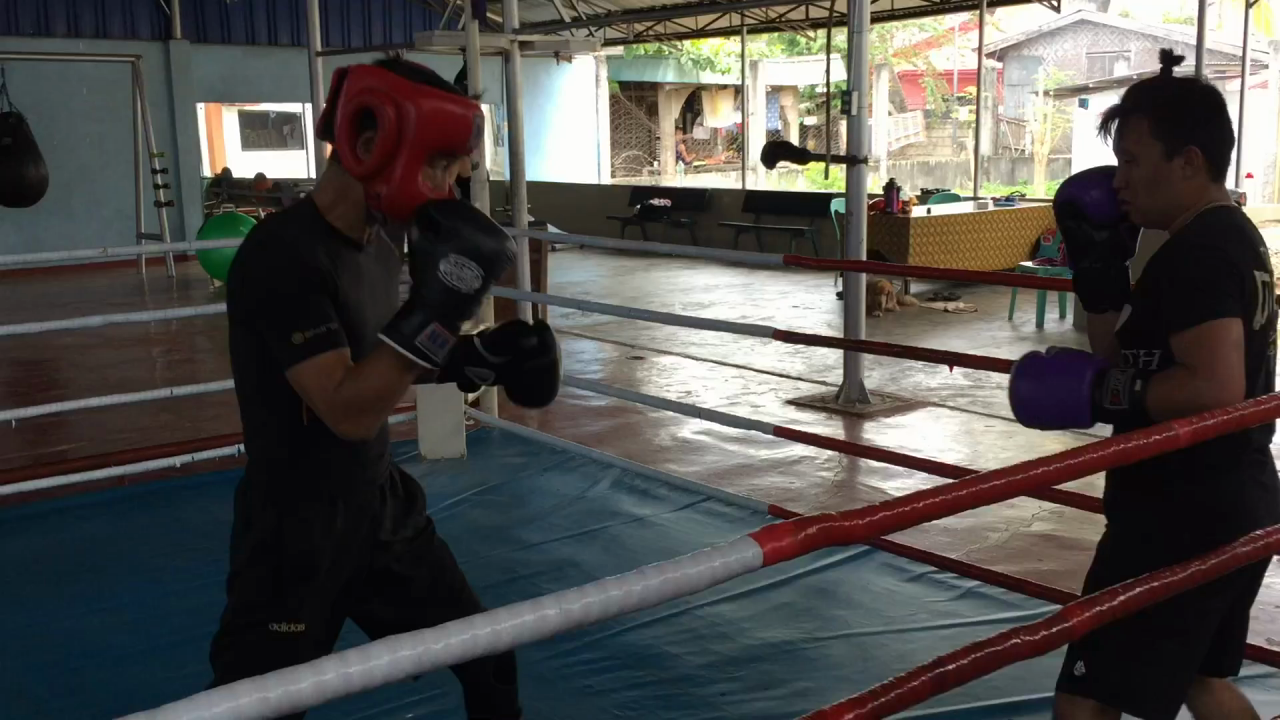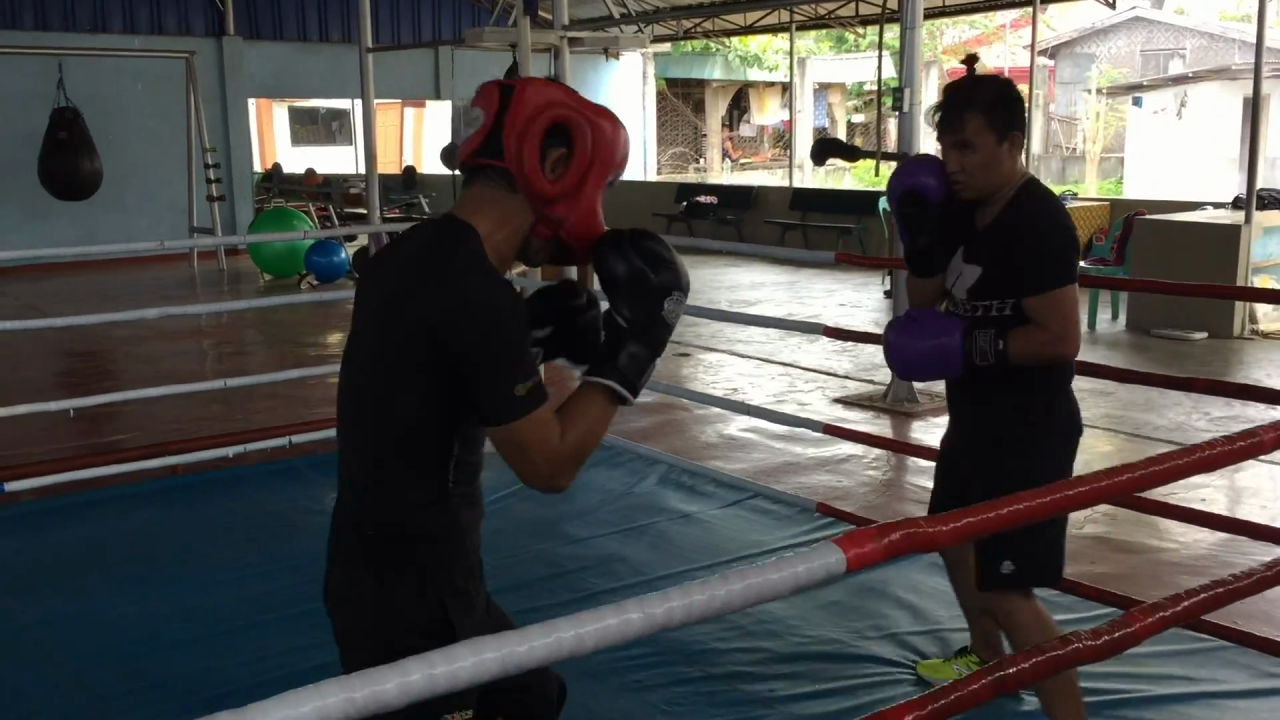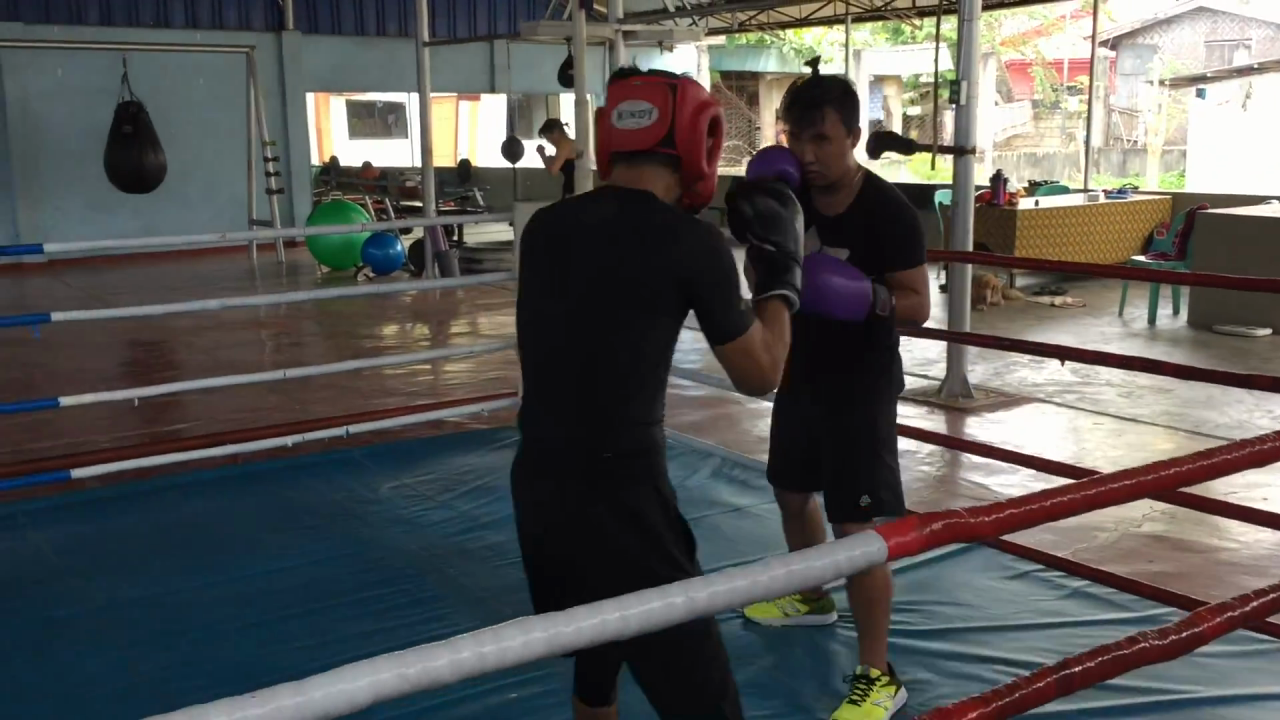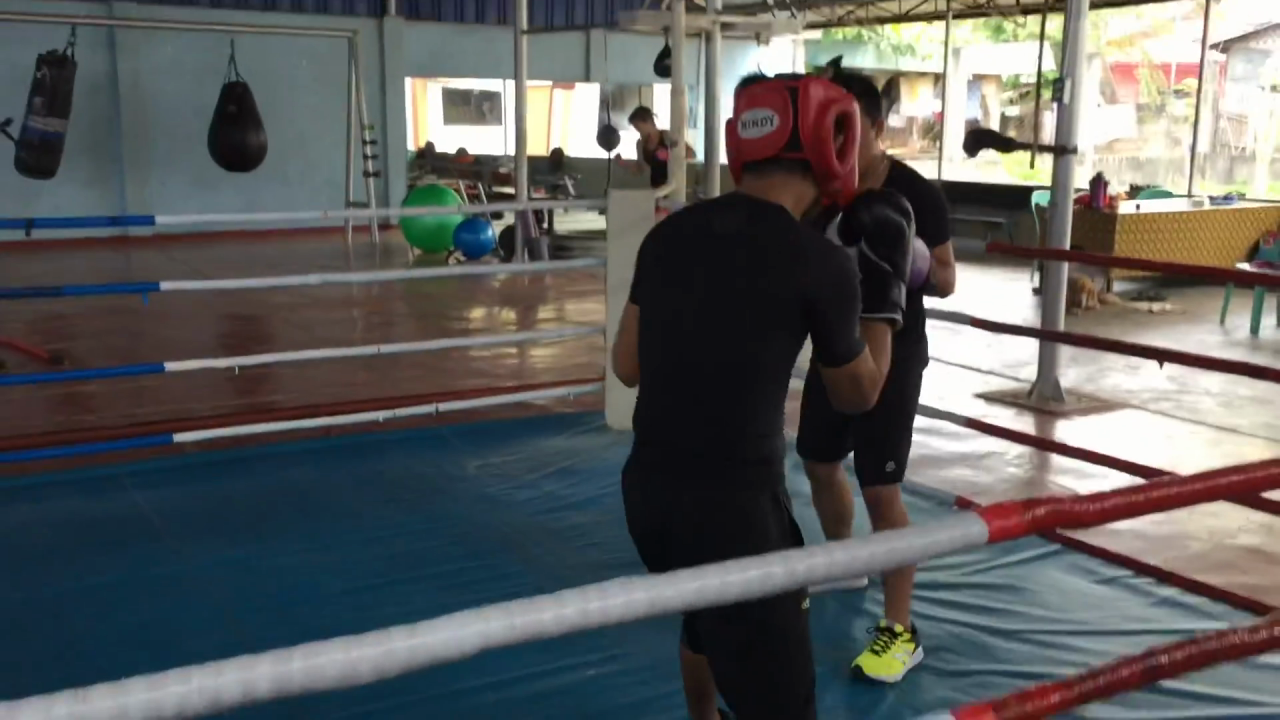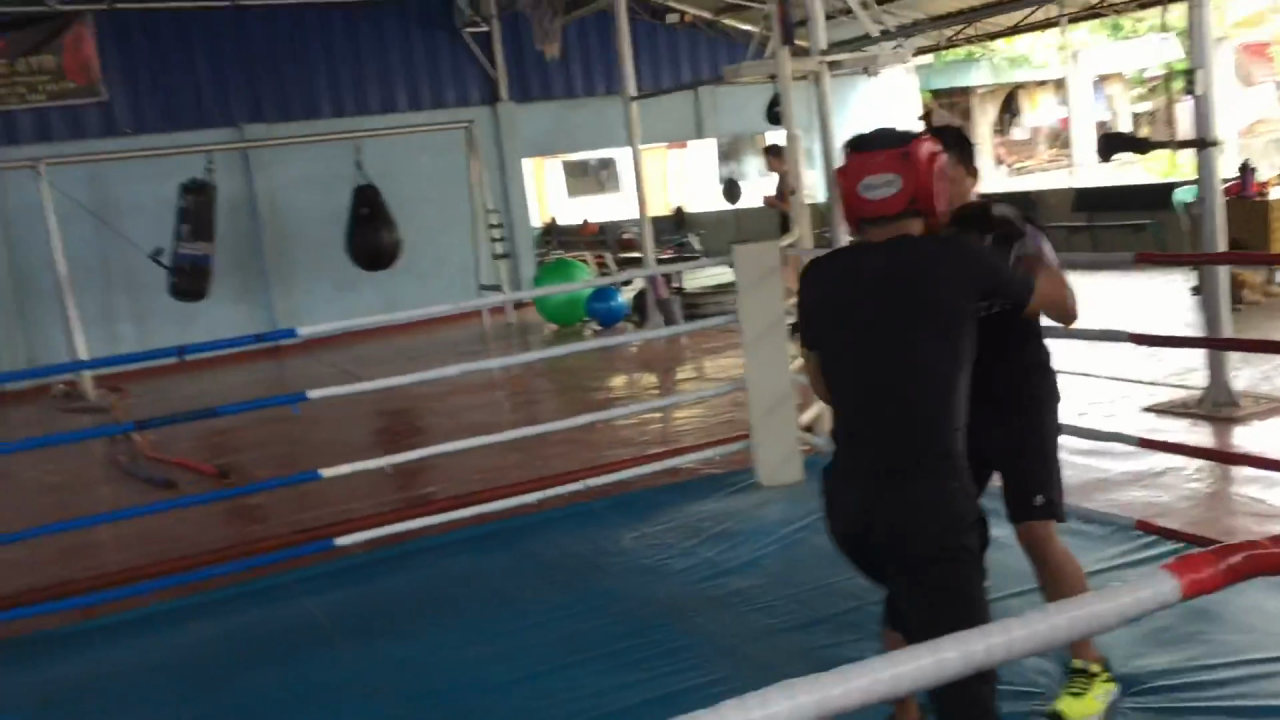
dt=1s
person 1, frame 1
left shoulder: (1196, 258)
right shoulder: (1223, 243)
left elbow: (1217, 391)
right elbow: (1115, 351)
left wrist: (1102, 396)
right wrist: (1097, 269)
left hip: (1179, 521)
person 1, frame 2
left shoulder: (1038, 224)
right shoulder: (960, 208)
left elbow: (1059, 338)
right elbow: (927, 299)
left wrist: (965, 349)
right wrist: (919, 241)
left hip: (1028, 424)
right hip: (978, 417)
left knee: (1008, 589)
right knee: (960, 548)
right ankle: (988, 657)
person 1, frame 3
left shoulder: (888, 210)
right shoulder: (789, 194)
left elbow: (918, 305)
left wrist: (865, 301)
left hip: (862, 381)
right hip: (801, 371)
left knee: (855, 523)
right knee: (791, 493)
right ankle: (812, 597)
person 1, frame 4
left shoulder: (915, 194)
left elbow: (947, 279)
left wrist: (916, 269)
left hip: (891, 353)
left knee: (880, 487)
right knee: (821, 465)
left ankle: (900, 630)
person 1, frame 5
left shoulder: (1008, 231)
left wrist: (1045, 277)
left hip: (1019, 398)
right hip: (961, 396)
left knee: (1035, 530)
left ankle: (1090, 667)
person 2, frame 1
left shoulder: (373, 239)
right shoulder: (281, 257)
right elbow: (351, 413)
left wrist: (475, 357)
right wrist: (437, 302)
left hip: (381, 504)
right hip: (294, 526)
left knee: (491, 663)
person 2, frame 2
left shoulder: (415, 253)
right shoulder: (470, 290)
right elbow: (549, 463)
left wrist: (524, 333)
right wrist: (633, 341)
left hip: (406, 563)
right hip: (406, 587)
person 2, frame 3
left shoulder: (543, 228)
right shoulder: (692, 241)
right elbow: (758, 375)
right wrist: (780, 265)
left hip: (539, 485)
right hip: (620, 497)
left knee: (595, 657)
person 2, frame 4
left shoulder: (669, 235)
right shoulder: (817, 264)
left elbow: (625, 367)
right elbow: (856, 395)
right wrist: (887, 283)
left hip: (648, 487)
right hip: (734, 504)
left knee: (705, 616)
person 2, frame 5
left shoulder: (820, 277)
right shoulder: (958, 261)
right elbow: (1056, 301)
left hip: (848, 501)
right hip: (931, 501)
left knee: (905, 594)
